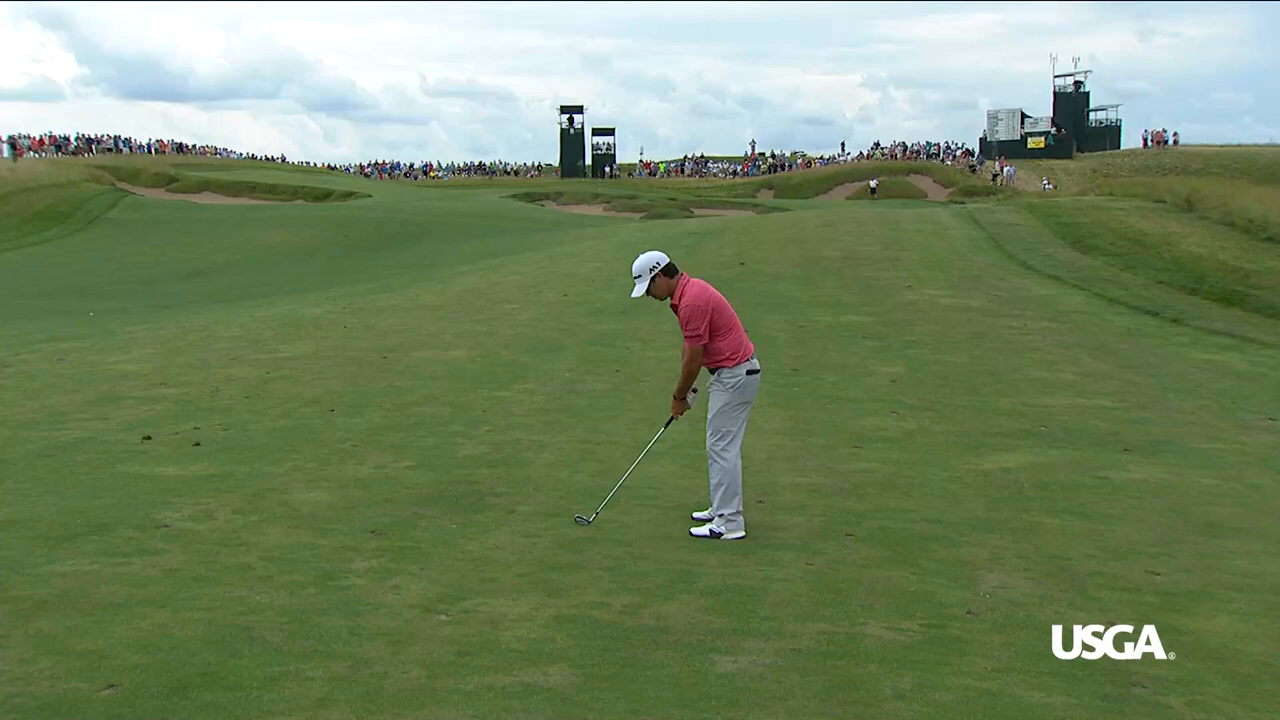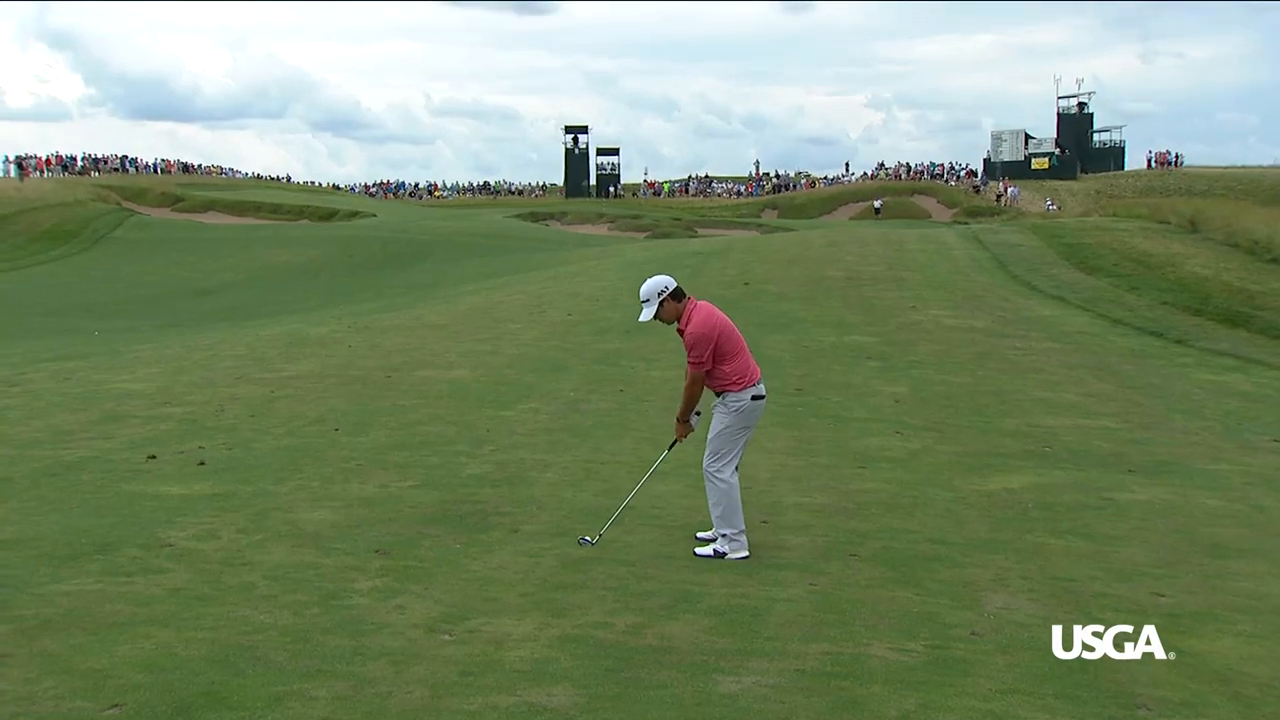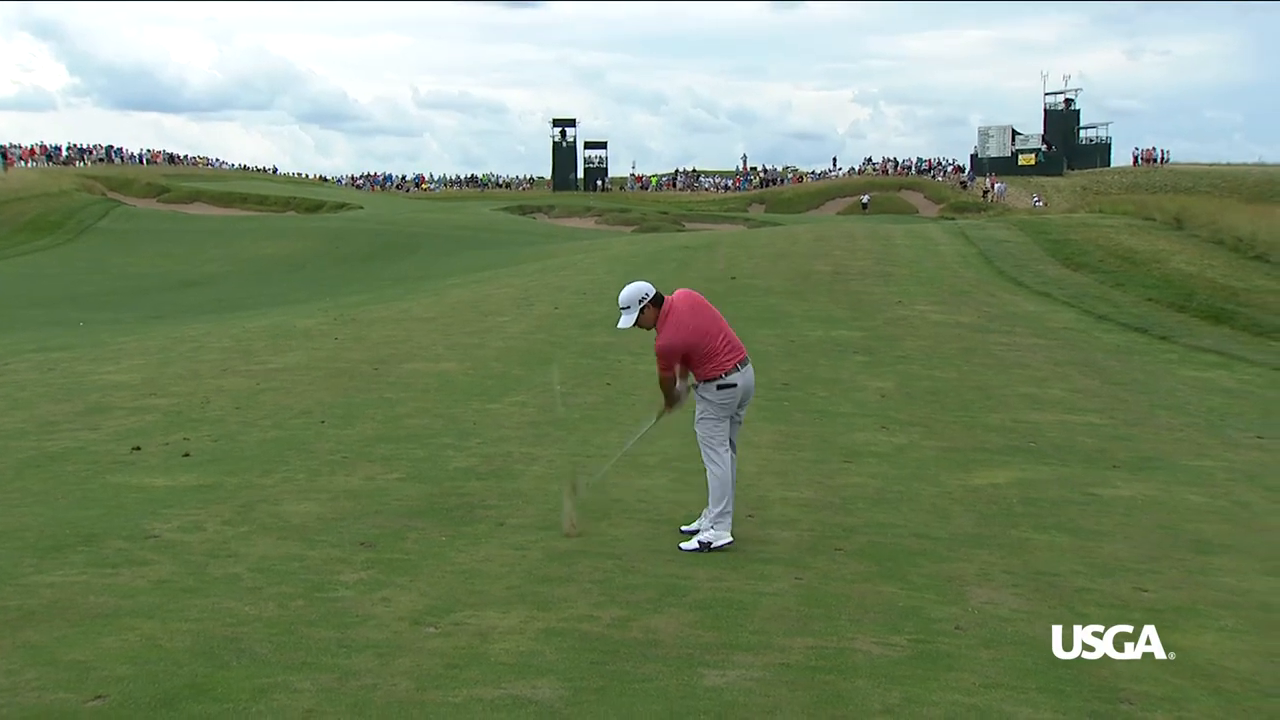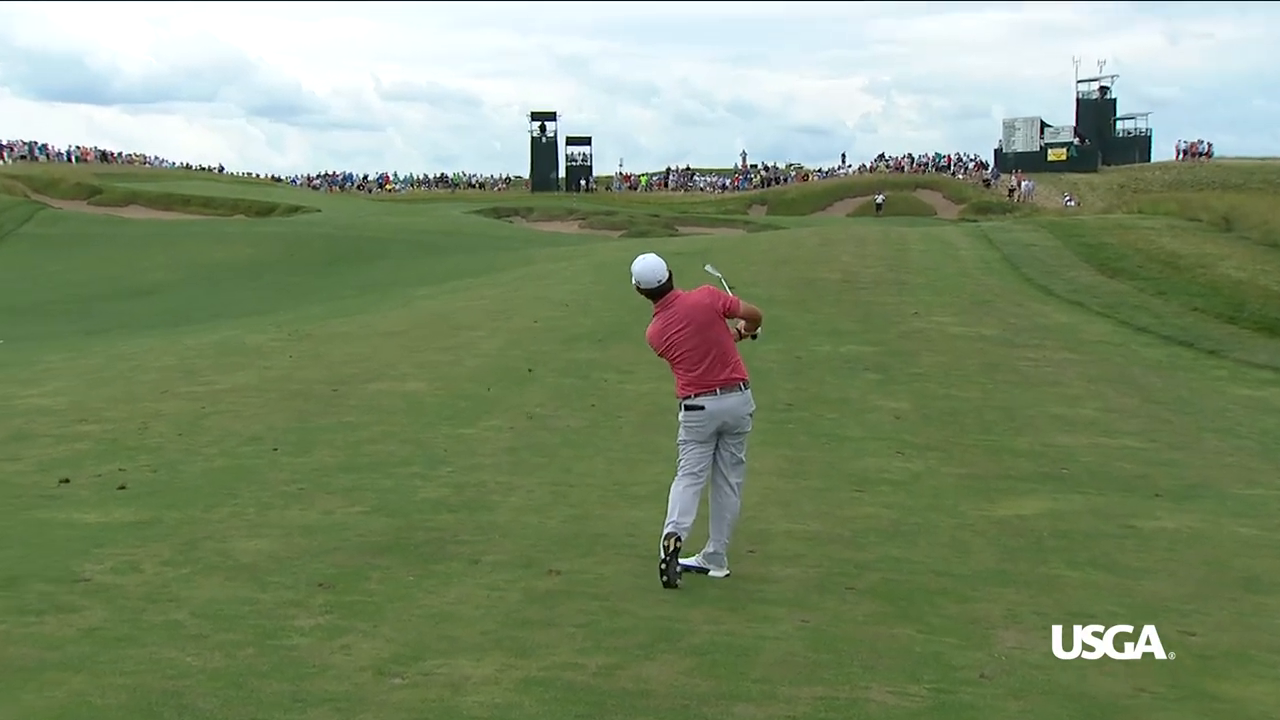
dt=1s
person 1, frame 1
left shoulder: (692, 301)
right shoulder: (689, 289)
left elbow: (694, 358)
right elbow: (689, 348)
left wrist: (679, 396)
right wrist: (682, 391)
left hip: (734, 374)
right hip: (733, 371)
left knee: (722, 446)
right knee: (719, 443)
left ankle: (729, 522)
right ankle: (723, 509)
person 1, frame 2
left shoulder: (698, 329)
right shoulder: (697, 311)
left elbow: (695, 383)
right elbow: (691, 369)
left wrist: (681, 419)
right wrist: (685, 413)
left hip: (739, 398)
right hip: (740, 394)
left knee: (717, 467)
right knee: (721, 464)
left ankle: (733, 542)
right ankle: (725, 528)
person 1, frame 3
left shoulder: (666, 341)
right shoulder: (684, 296)
left elbow: (666, 382)
left wrist: (671, 400)
right wrist: (682, 380)
left hip: (718, 387)
right hip: (742, 375)
left knee: (715, 454)
right knee: (724, 451)
left ankle: (718, 529)
right ankle: (715, 518)
person 1, frame 4
left shoulder: (654, 333)
right shoulder: (706, 296)
right elbow: (755, 315)
left wrist: (730, 334)
right wrist: (745, 329)
left hip: (698, 408)
right hip: (737, 400)
left knee: (689, 476)
right knee: (728, 481)
left ankle: (673, 534)
right ankle: (715, 558)
